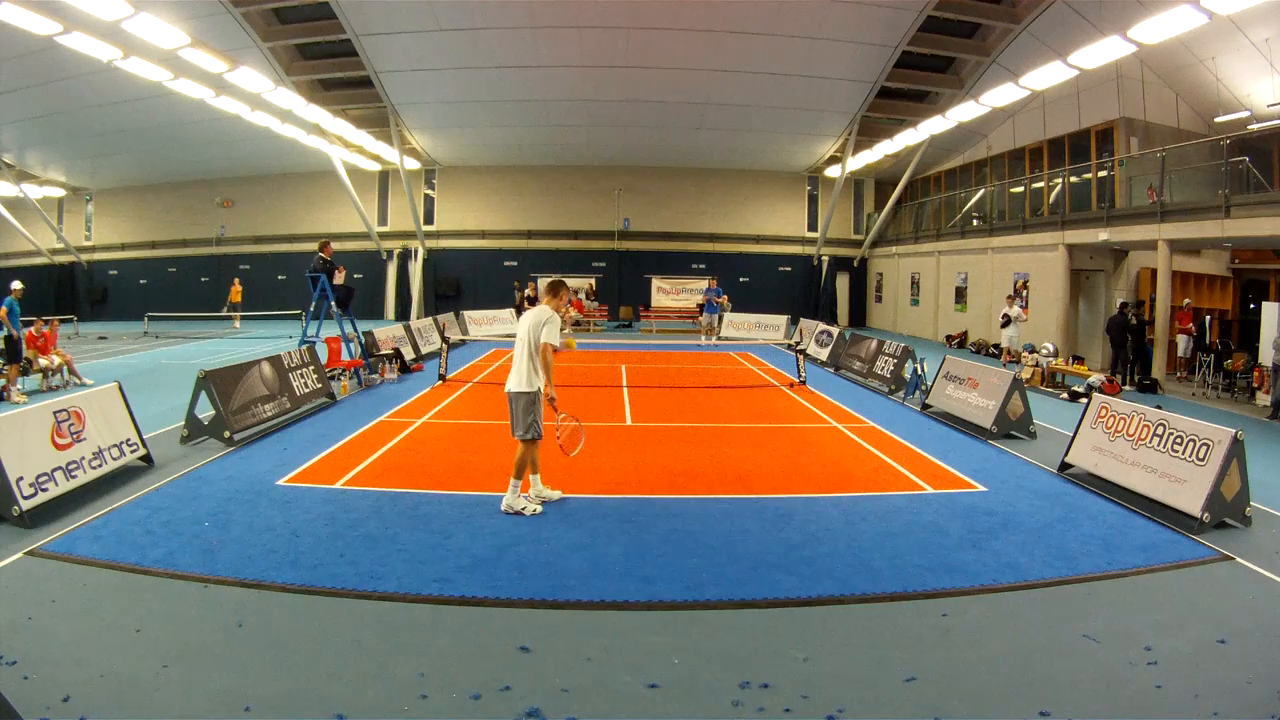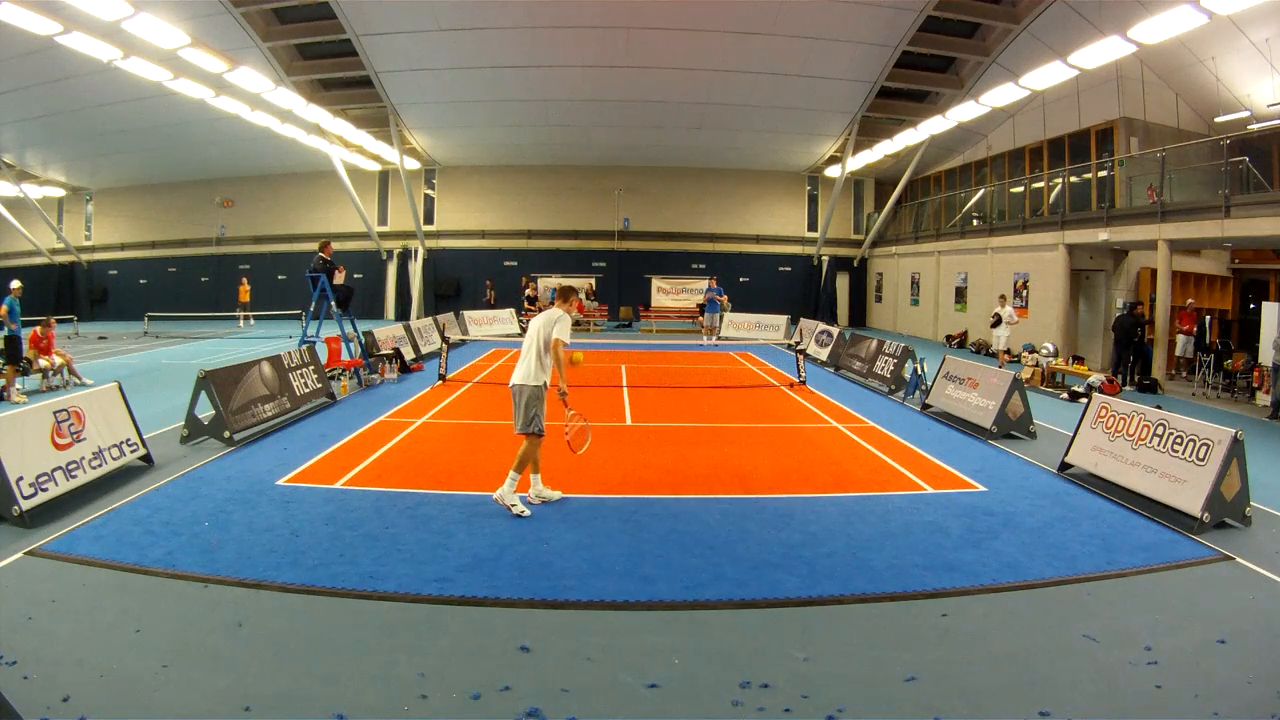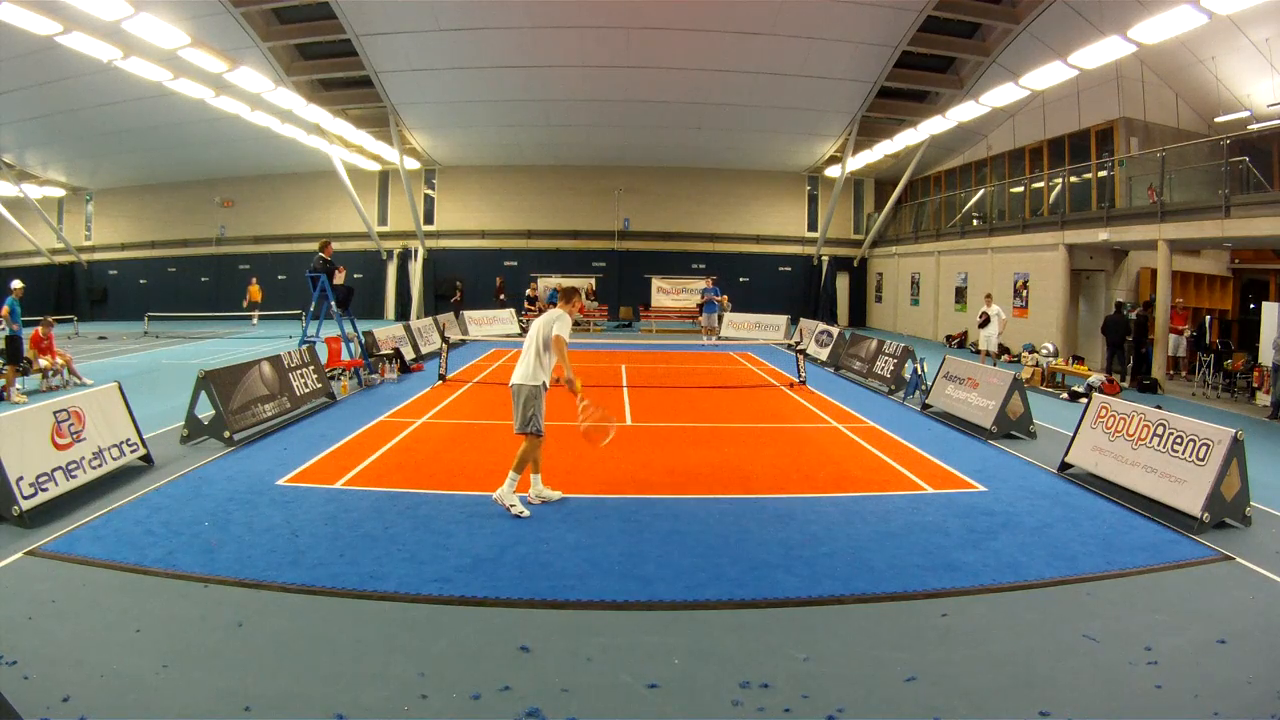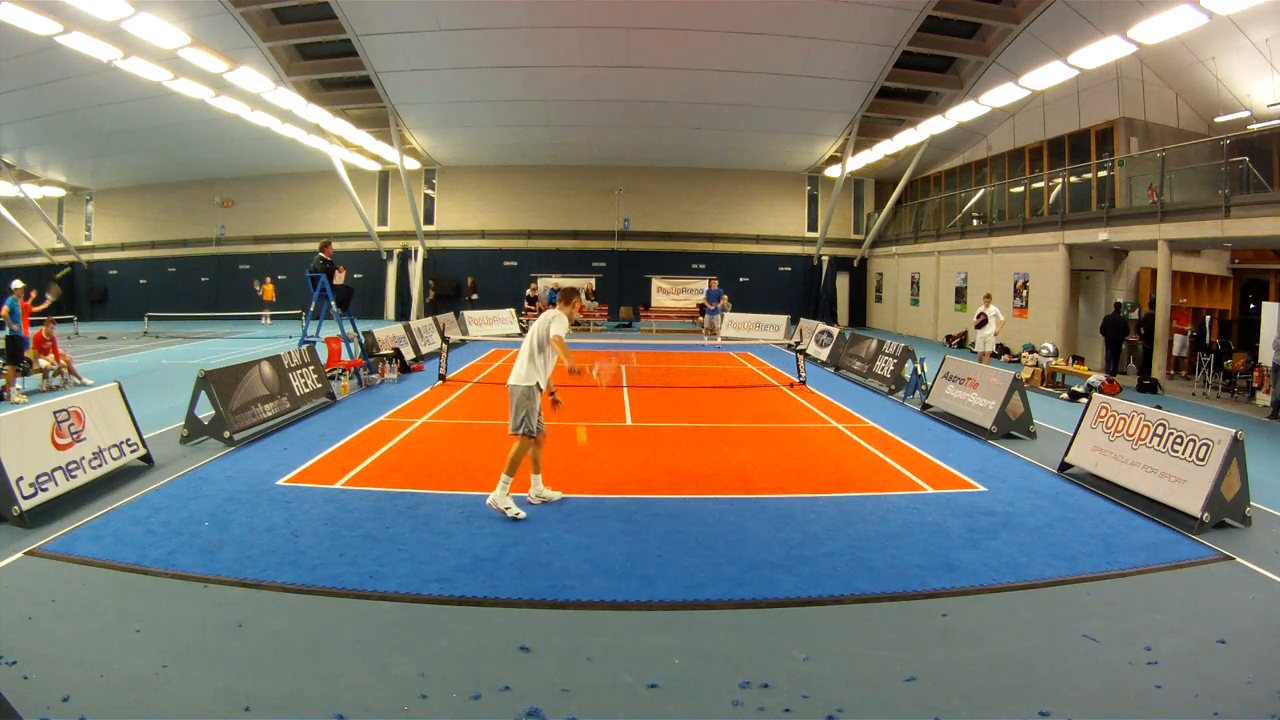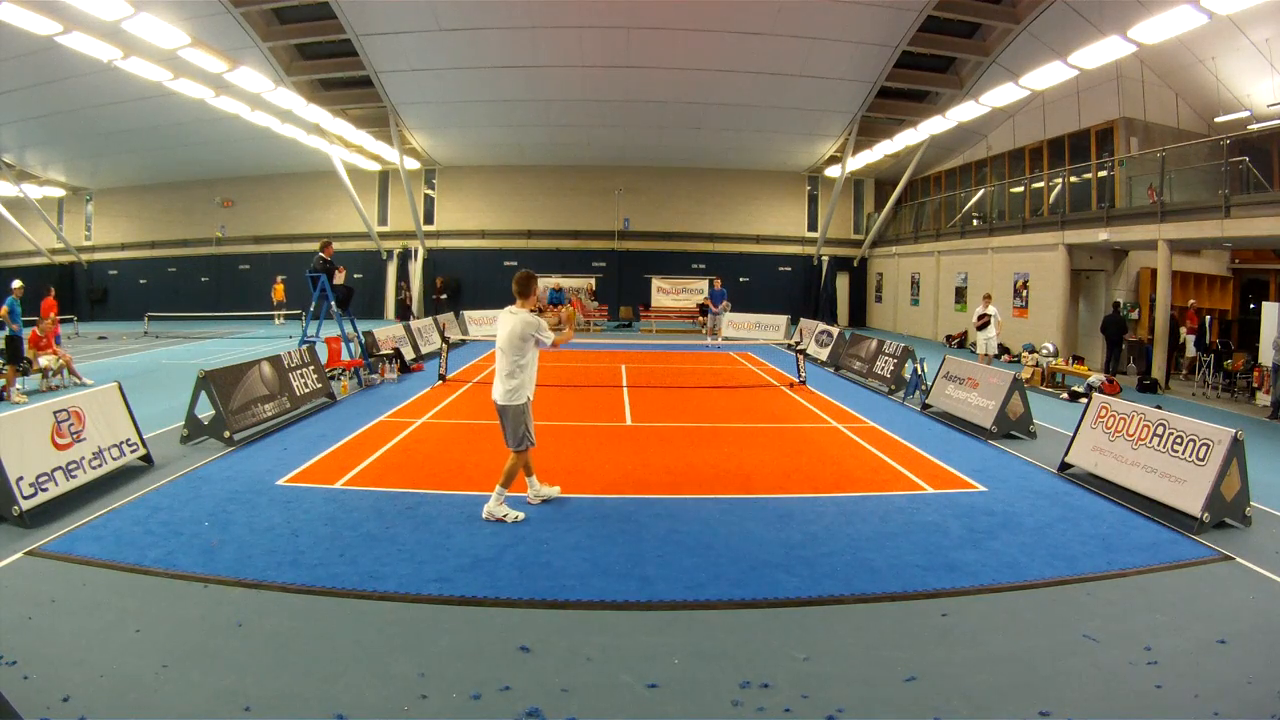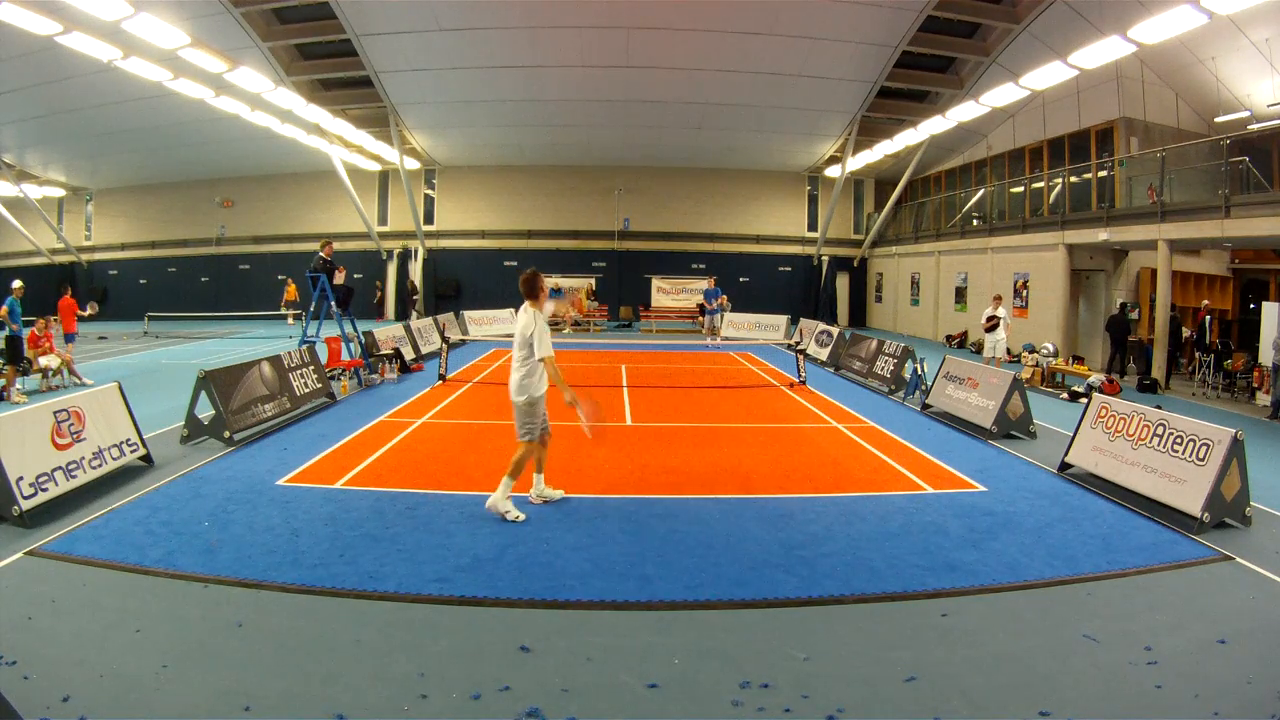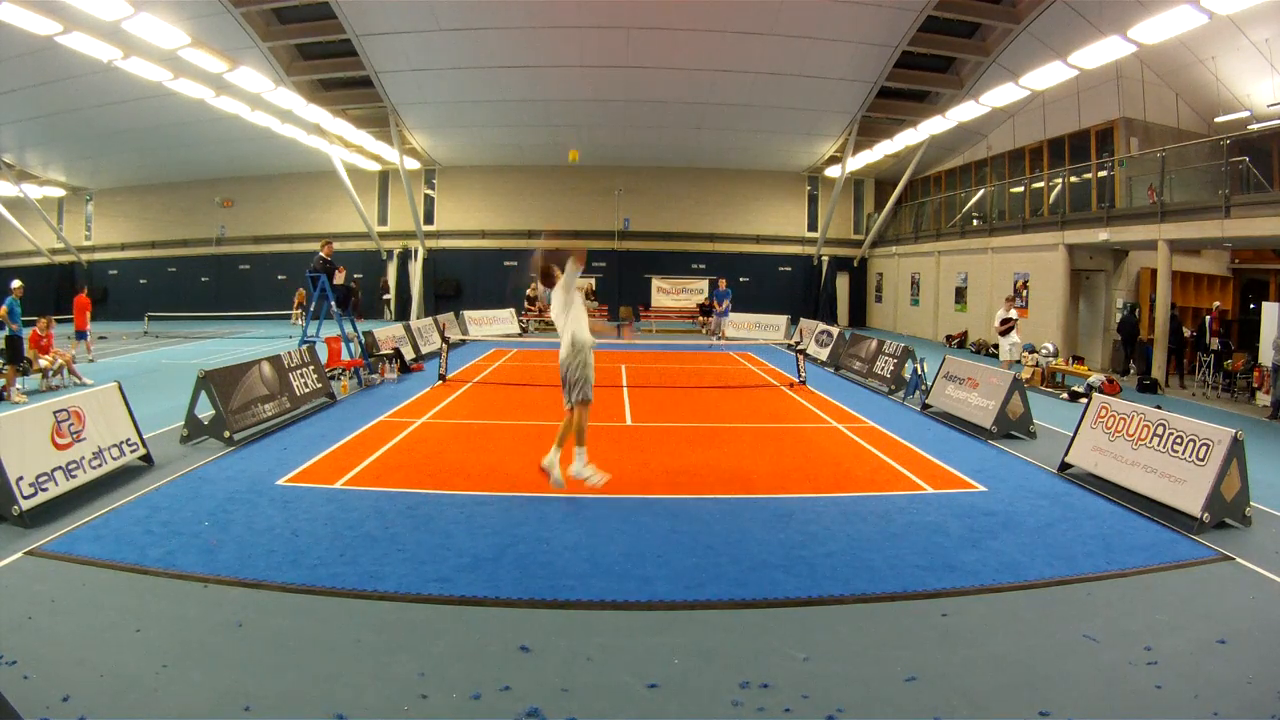
dt=0.7s
person 1, frame 1
left shoulder: (529, 314)
right shoulder: (551, 317)
right elbow: (545, 352)
left wrist: (553, 349)
right wrist: (551, 387)
left hip: (517, 384)
right hip: (529, 386)
left knee: (534, 439)
right knee: (528, 441)
left ankle: (536, 490)
right ankle: (512, 498)
person 1, frame 2
left shoulder: (540, 317)
right shoulder: (562, 317)
right elbow: (556, 347)
left wrist: (559, 362)
right wrist: (562, 381)
left hip: (522, 380)
right hip: (532, 383)
left knee: (536, 436)
right knee: (534, 437)
left ankle: (537, 489)
right ankle: (507, 491)
person 1, frame 3
left shoulder: (544, 318)
right shoulder: (562, 317)
right elbow: (557, 342)
right wrist: (568, 371)
left hip: (525, 381)
right hip: (530, 383)
left knee: (537, 437)
right knee: (533, 437)
left ankle: (536, 489)
right ankle: (506, 491)
person 1, frame 4
left shoulder: (547, 317)
right shoulder: (559, 318)
right elbow: (557, 340)
left wrist: (552, 392)
right wrist: (569, 362)
left hip: (528, 384)
right hip: (526, 384)
left knee: (539, 437)
right knee: (525, 438)
left ankle: (537, 490)
right ankle: (500, 495)
person 1, frame 5
left shoulder: (506, 314)
right shoulder: (532, 323)
right elbow: (556, 341)
right wrist: (569, 333)
left hip: (503, 392)
right hip: (515, 396)
left knee: (523, 445)
right knee: (520, 451)
left ankle: (535, 490)
right ankle: (494, 505)
person 1, frame 6
left shoulder: (529, 308)
right shoulder: (535, 323)
left elbow: (550, 301)
right elbow: (548, 362)
right wrist: (565, 390)
left hip: (533, 389)
right hip: (528, 391)
left knee: (544, 436)
right knee: (530, 444)
left ankle: (539, 489)
right ankle: (500, 497)
person 1, frame 7
left shoulder: (564, 295)
right shoulder: (563, 288)
left elbow: (585, 324)
right elbow: (575, 263)
left hip: (569, 356)
right hip: (577, 352)
left knee: (572, 414)
right knee: (581, 408)
left ankle: (552, 460)
right ankle: (579, 465)
